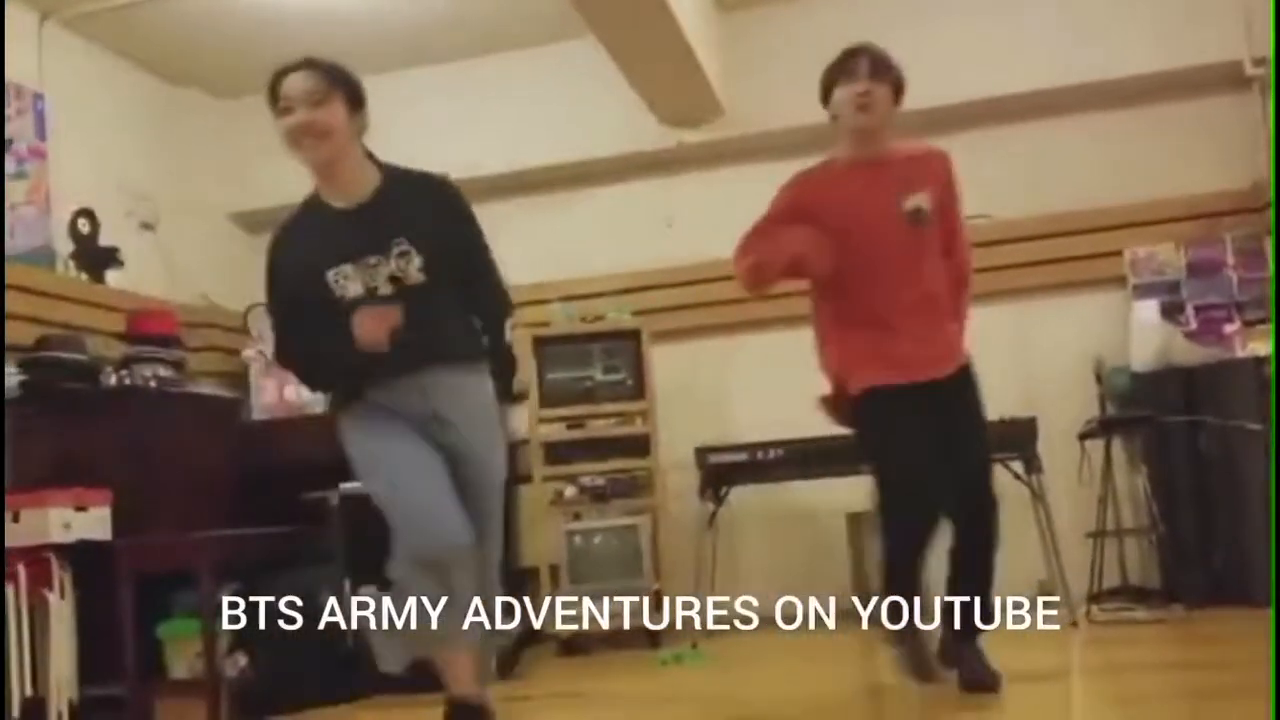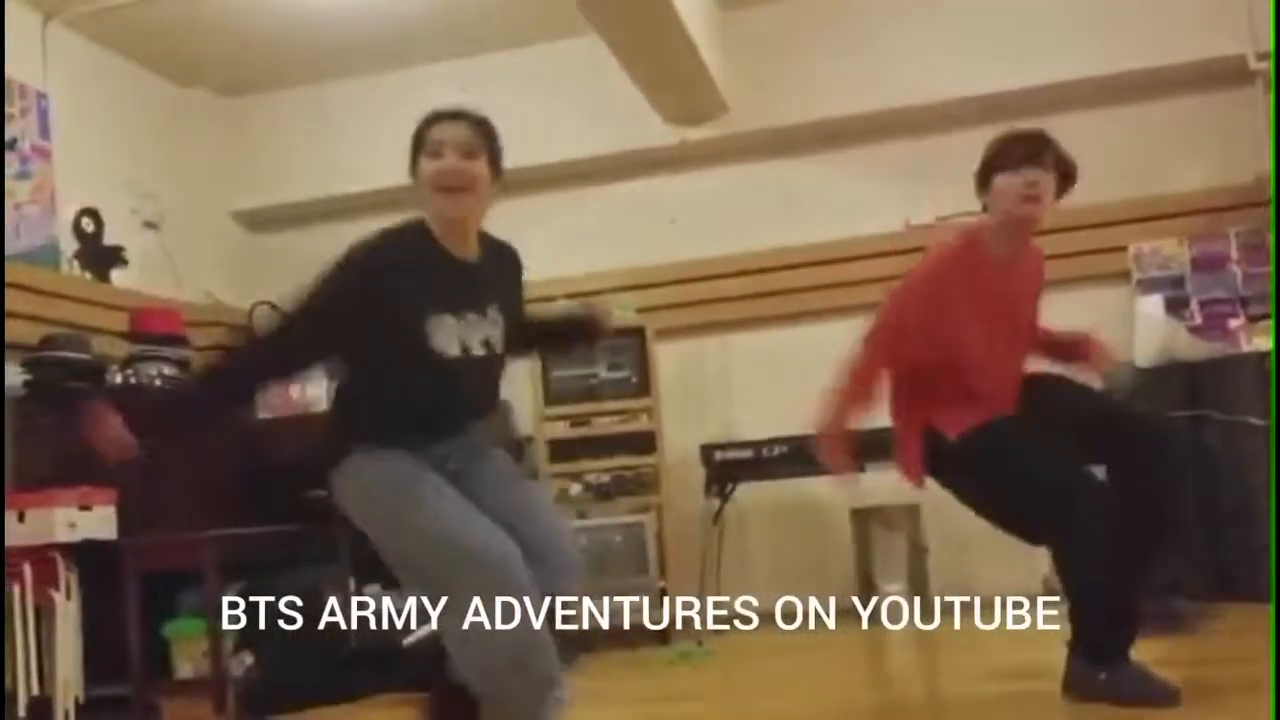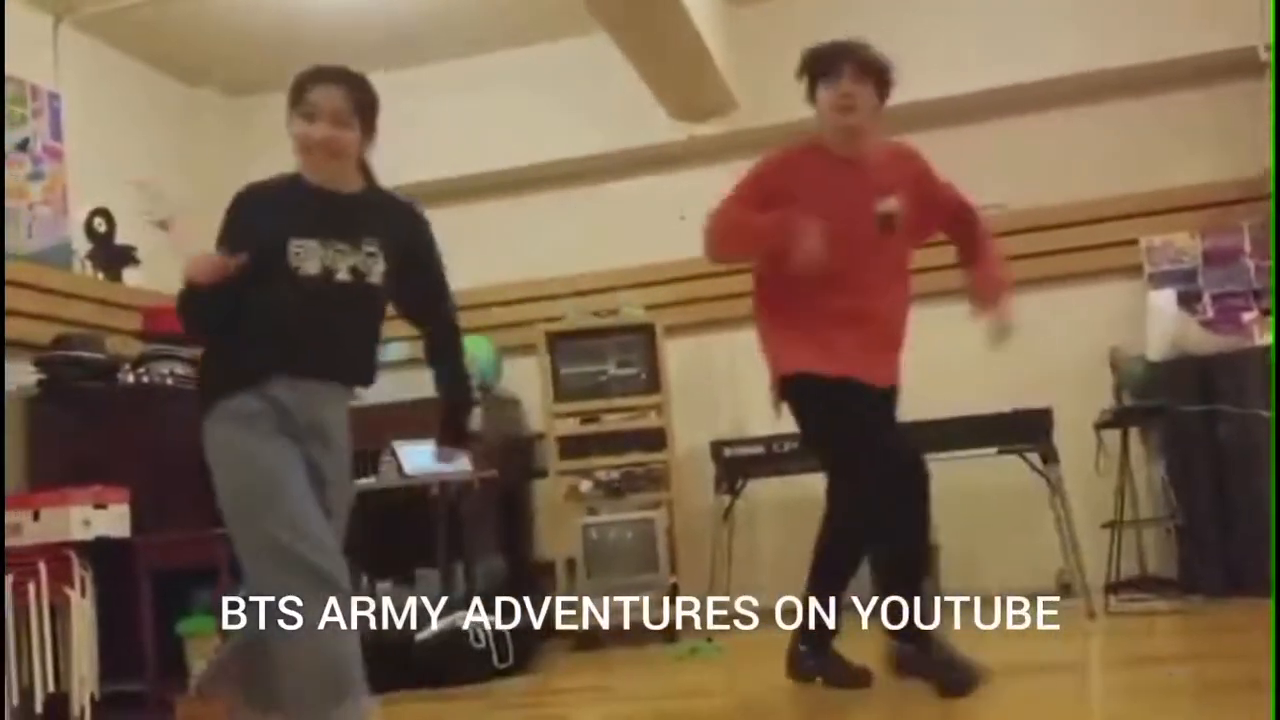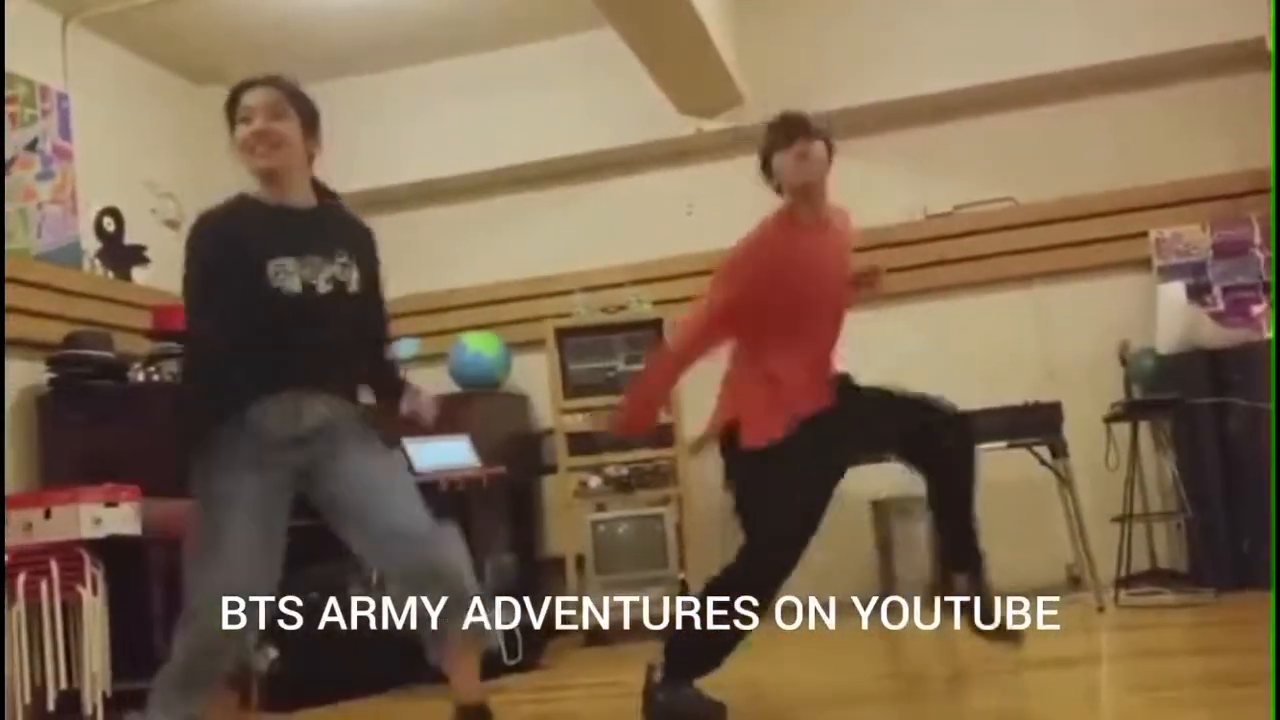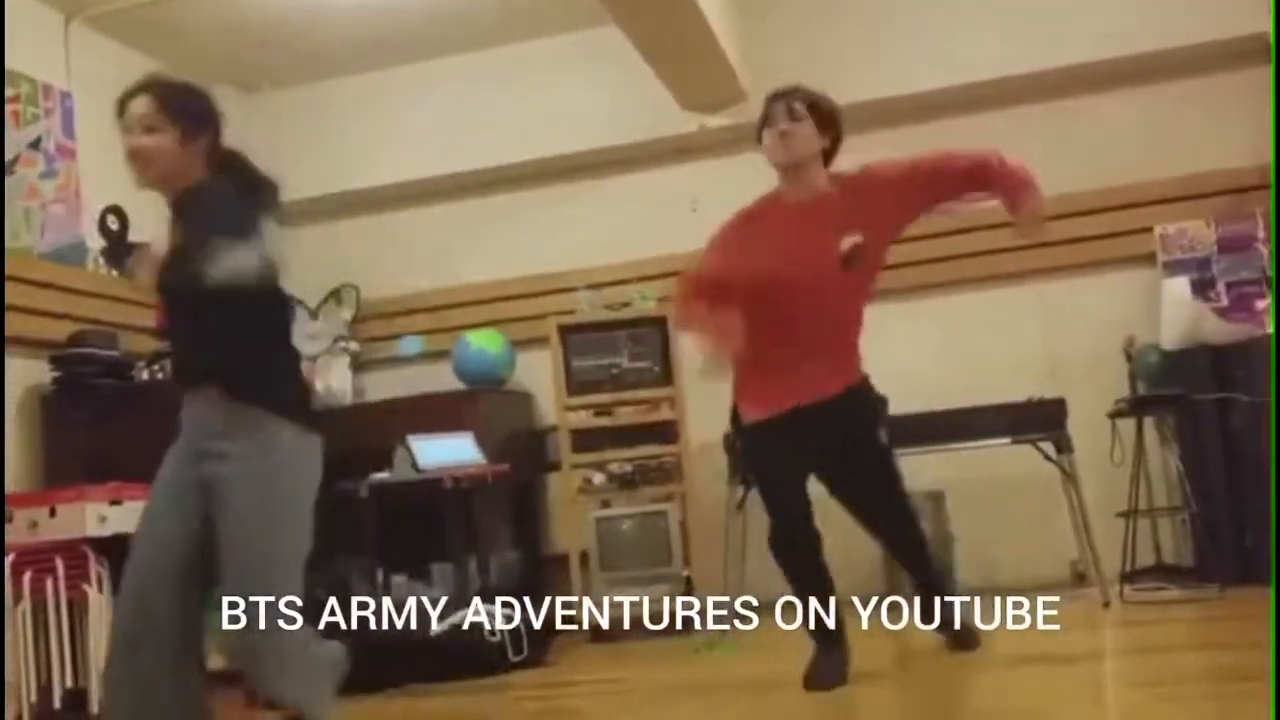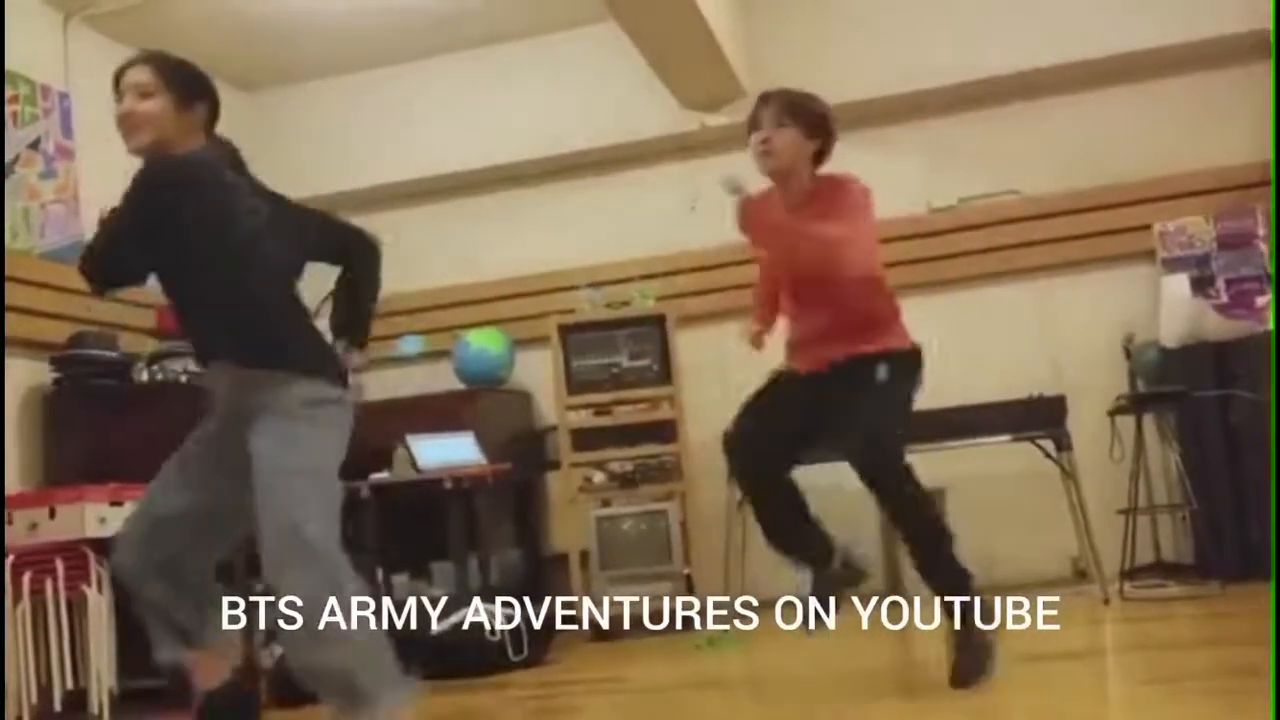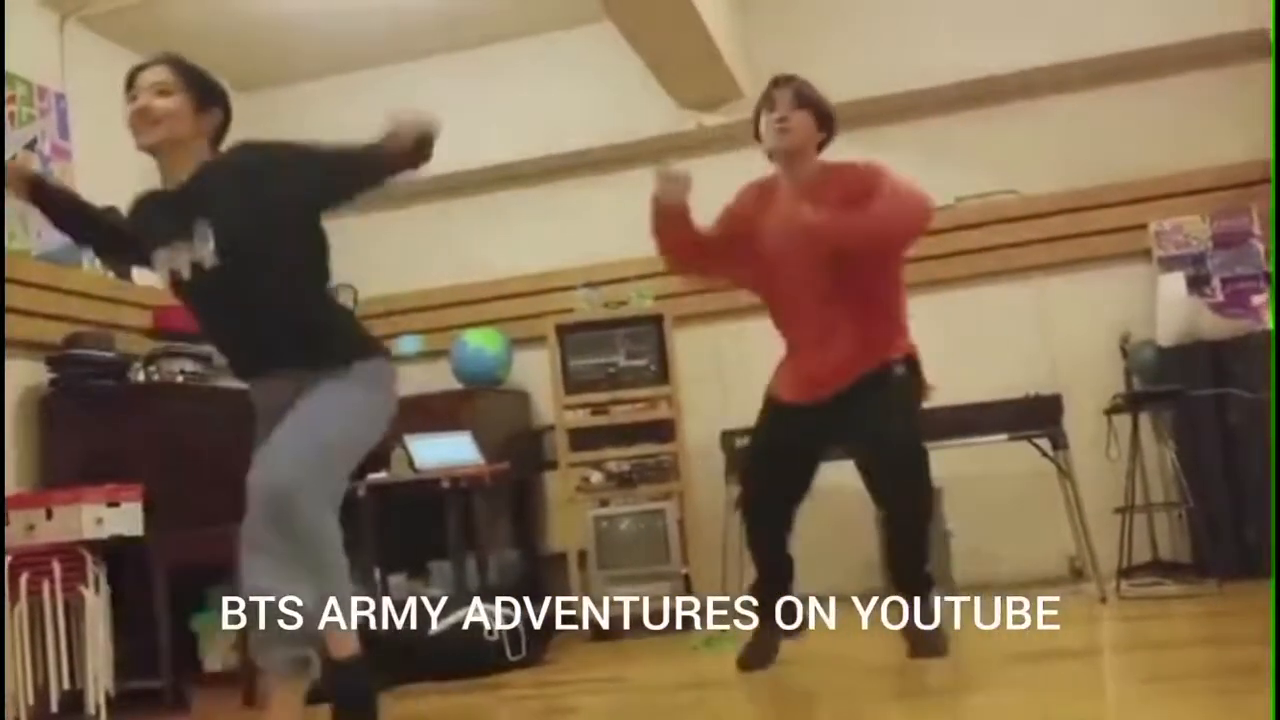
dt=0.4s
person 1, frame 1
left shoulder: (430, 197)
right shoulder: (295, 243)
left elbow: (488, 292)
right elbow: (294, 353)
left wrist: (502, 379)
right wrist: (348, 338)
left hip: (459, 394)
right hip: (374, 411)
left knee: (476, 561)
right knee: (437, 540)
person 1, frame 2
left shoulder: (502, 264)
right shoulder: (386, 265)
right elbow: (284, 347)
left wrist: (579, 327)
right wrist: (161, 423)
left hip: (469, 447)
right hip: (384, 458)
left knee: (555, 563)
right knee: (499, 577)
person 1, frame 3
left shoulder: (398, 223)
right shoulder: (260, 207)
left elbow: (437, 319)
right elbow: (205, 322)
left wrist: (456, 413)
right wrist: (198, 287)
left hip: (327, 413)
right hip: (248, 409)
left knee: (294, 587)
right knee: (306, 578)
person 1, frame 4
left shoulder: (352, 234)
right shoulder: (221, 232)
right elbow: (205, 351)
left wrist: (399, 393)
right wrist: (188, 479)
left hip: (337, 424)
right hip: (245, 431)
left knee: (431, 558)
right knee: (226, 607)
person 1, frame 5
left shoulder: (214, 207)
right shoulder: (197, 211)
left elbow: (252, 265)
left wrist: (178, 267)
left hip: (265, 427)
right hip: (204, 423)
left knee: (257, 624)
right knee: (145, 604)
person 1, frame 6
left shoulder: (169, 178)
right shoulder: (238, 190)
left elbow: (105, 266)
right elbow: (360, 248)
left wrist: (123, 226)
right wrist: (346, 339)
left hip: (294, 396)
right hip: (241, 397)
left knee: (301, 560)
right knee: (149, 551)
person 1, frame 7
left shoulder: (251, 172)
right shoulder: (153, 216)
left elbow: (361, 166)
right elbow: (123, 241)
left wrist: (407, 142)
left hip: (347, 374)
right hip: (278, 394)
left knee: (282, 485)
left ankle: (345, 665)
person 2, frame 1
left shoulder: (932, 166)
right shoulder: (811, 189)
right elbow: (750, 266)
left wrist: (951, 321)
right wrist: (791, 249)
left hip: (942, 363)
right hip: (872, 374)
left knee: (975, 505)
right knee: (913, 505)
left ankle: (962, 637)
right ankle: (903, 615)
person 2, frame 2
left shoulder: (1027, 259)
right shoulder: (951, 267)
right elbow: (884, 341)
left wrist: (1077, 346)
right wrist: (836, 422)
left hip: (1007, 398)
right hip: (951, 426)
left knee: (1141, 446)
right knee: (1083, 515)
left ankle: (1125, 585)
right ankle: (1100, 660)
person 2, frame 3
left shoulder: (904, 165)
right shoulder: (784, 171)
left elbow: (962, 222)
right elbow: (722, 236)
left wrist: (989, 285)
right wrist: (787, 233)
left hip: (873, 361)
right hip: (810, 361)
left knee: (860, 501)
right knee: (898, 479)
left ankle: (813, 642)
right ankle: (914, 635)
person 2, frame 4
left shoulder: (837, 224)
right shoulder: (764, 250)
right elbow: (698, 331)
left wrist: (855, 281)
right wrist: (640, 406)
left hip: (821, 397)
right hip: (769, 418)
left knee: (946, 434)
right knee: (768, 559)
left ankle: (962, 574)
person 2, frame 5
left shoulder: (873, 190)
right shoulder: (748, 230)
left elbow: (956, 168)
right elbow: (691, 295)
left wrist: (1013, 183)
right wrist: (718, 327)
left hip: (840, 389)
right hip: (768, 404)
left knee: (885, 508)
right knee: (790, 527)
left ankle: (935, 601)
right ankle: (829, 639)
person 2, frame 6
left shoulder: (846, 194)
right shoulder: (765, 206)
left elbow: (843, 262)
left wrist: (765, 222)
right wrist: (763, 316)
left hip: (872, 354)
right hip: (808, 364)
left knee: (876, 460)
right knee: (748, 453)
left ankle: (967, 617)
right ankle: (827, 563)
person 2, frame 7
left shoulder: (858, 180)
right shoulder: (752, 206)
left elbow: (912, 215)
right elbow: (695, 260)
left wrist: (817, 226)
right wrist: (669, 211)
left hip: (877, 367)
right hip: (802, 376)
left knee: (897, 461)
right knee: (762, 503)
left ankle: (916, 604)
right ankle: (774, 614)
